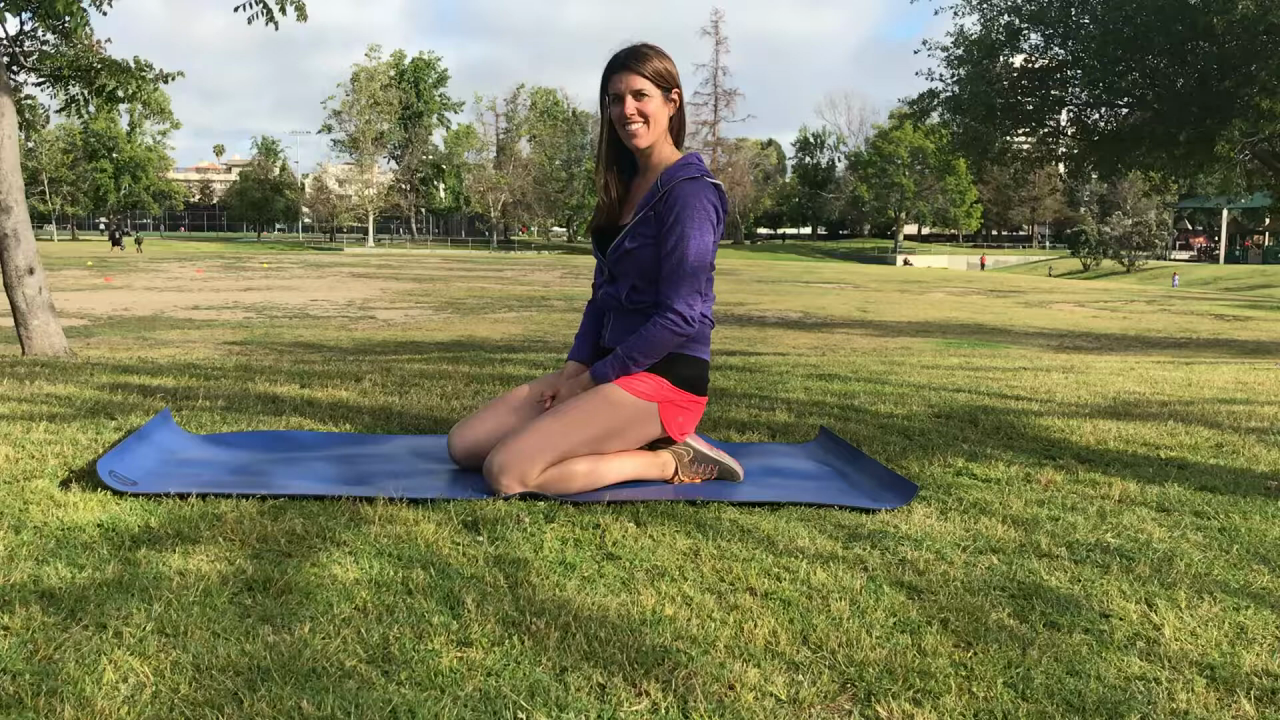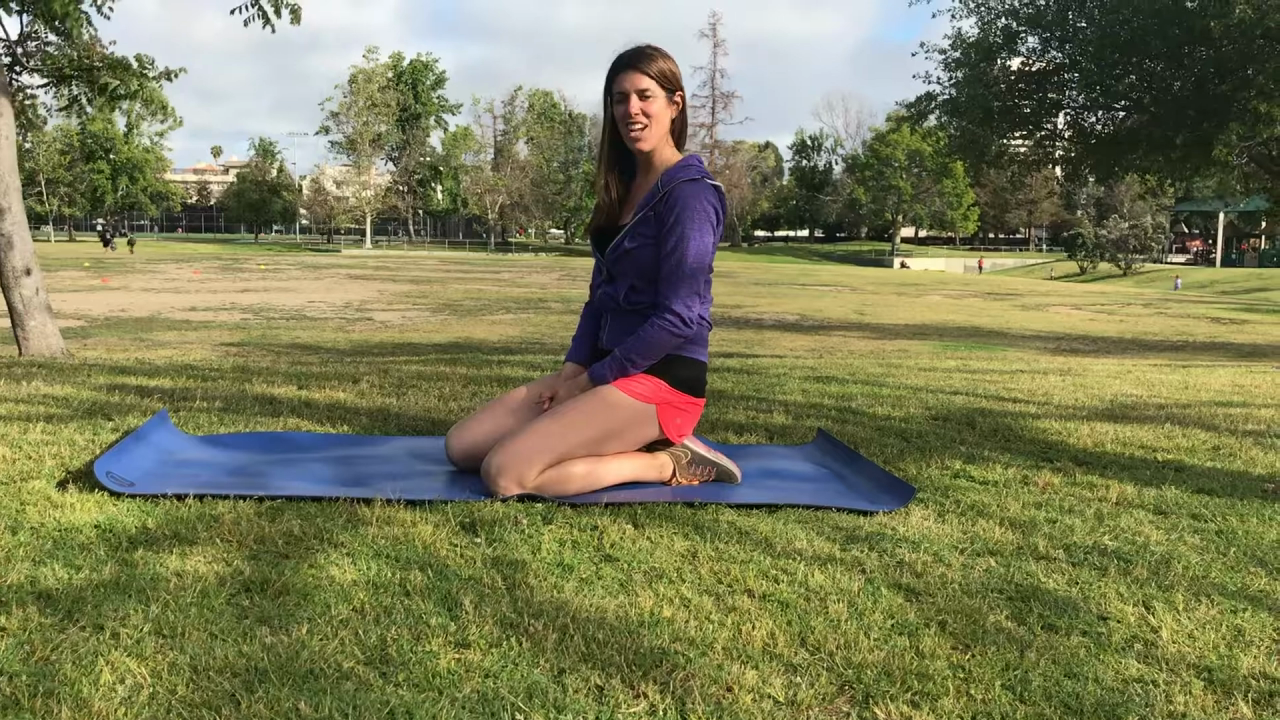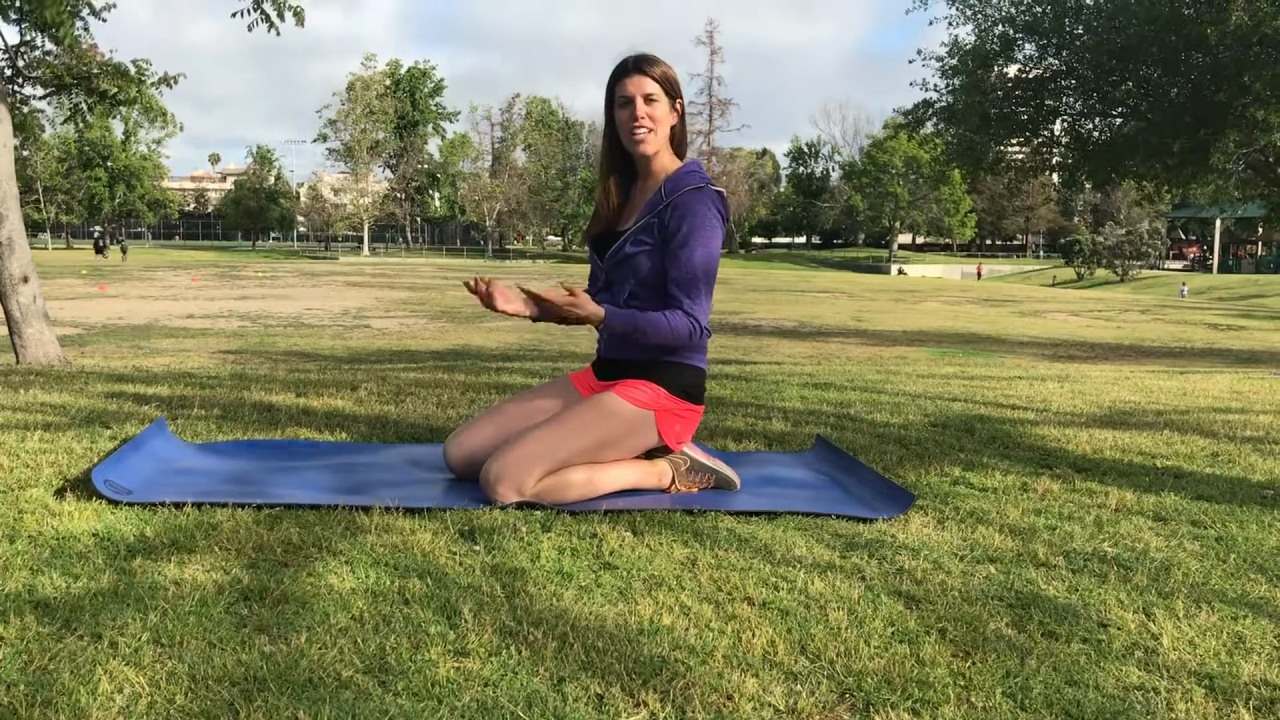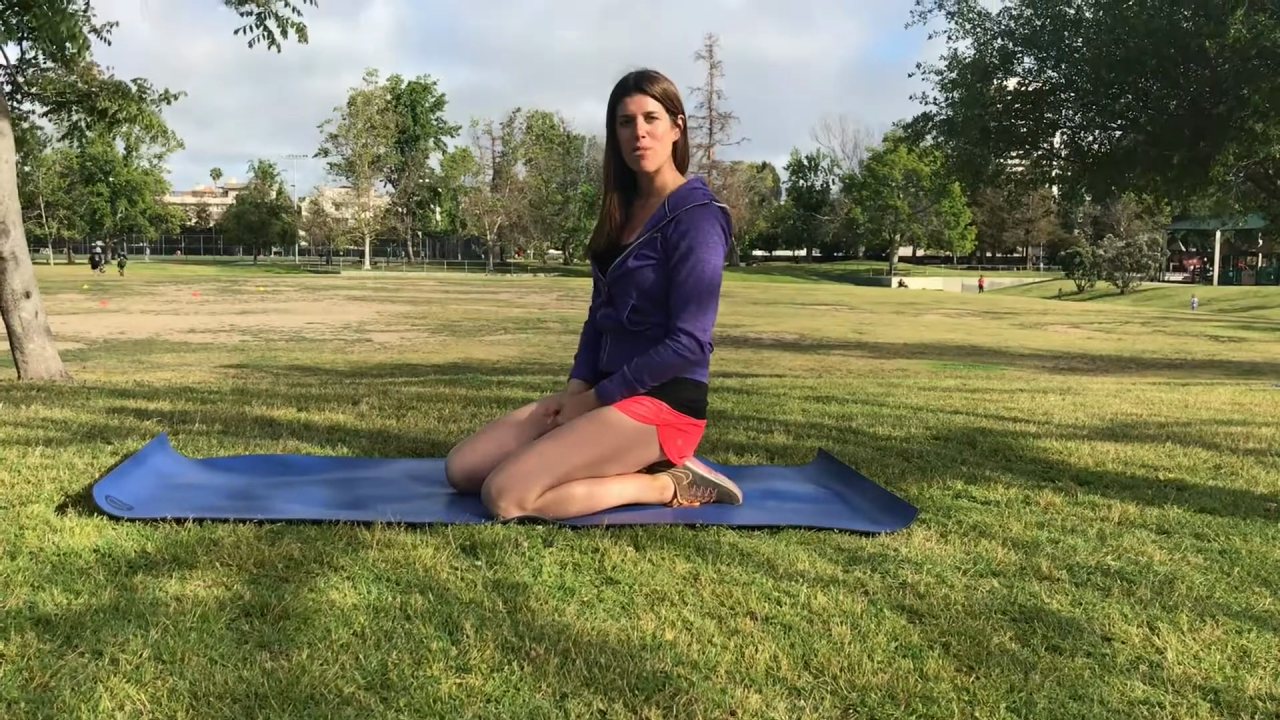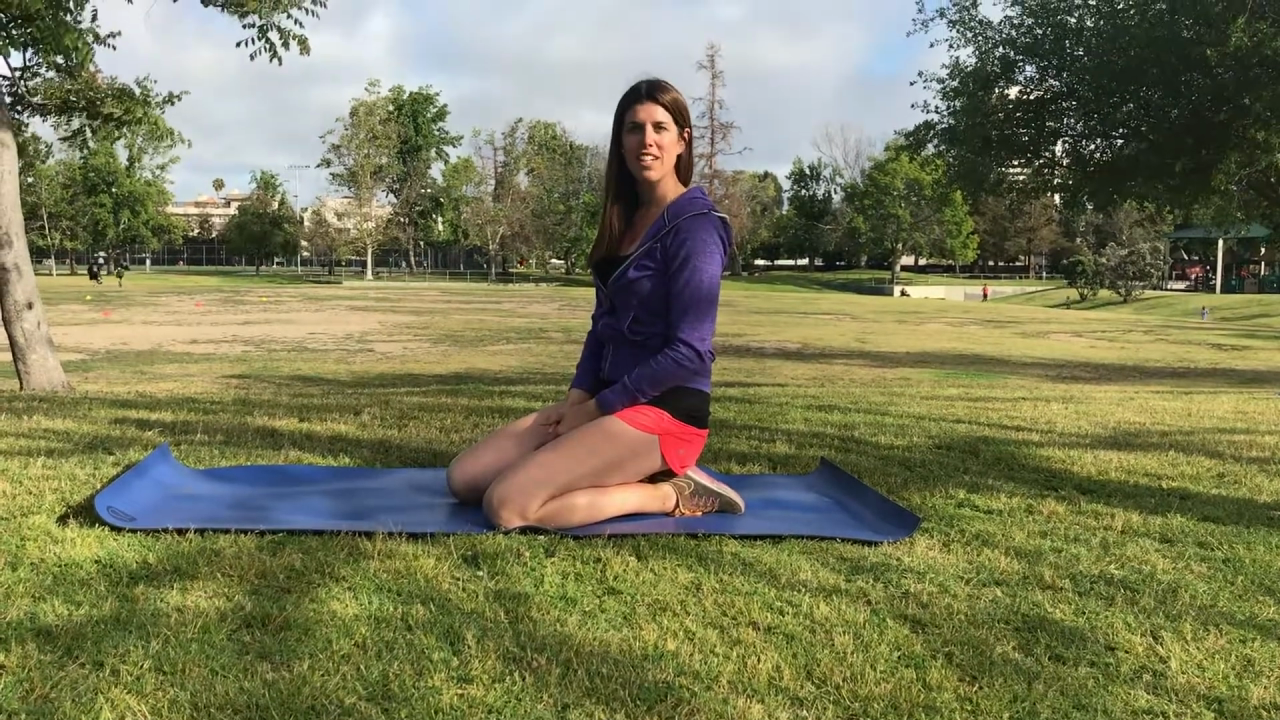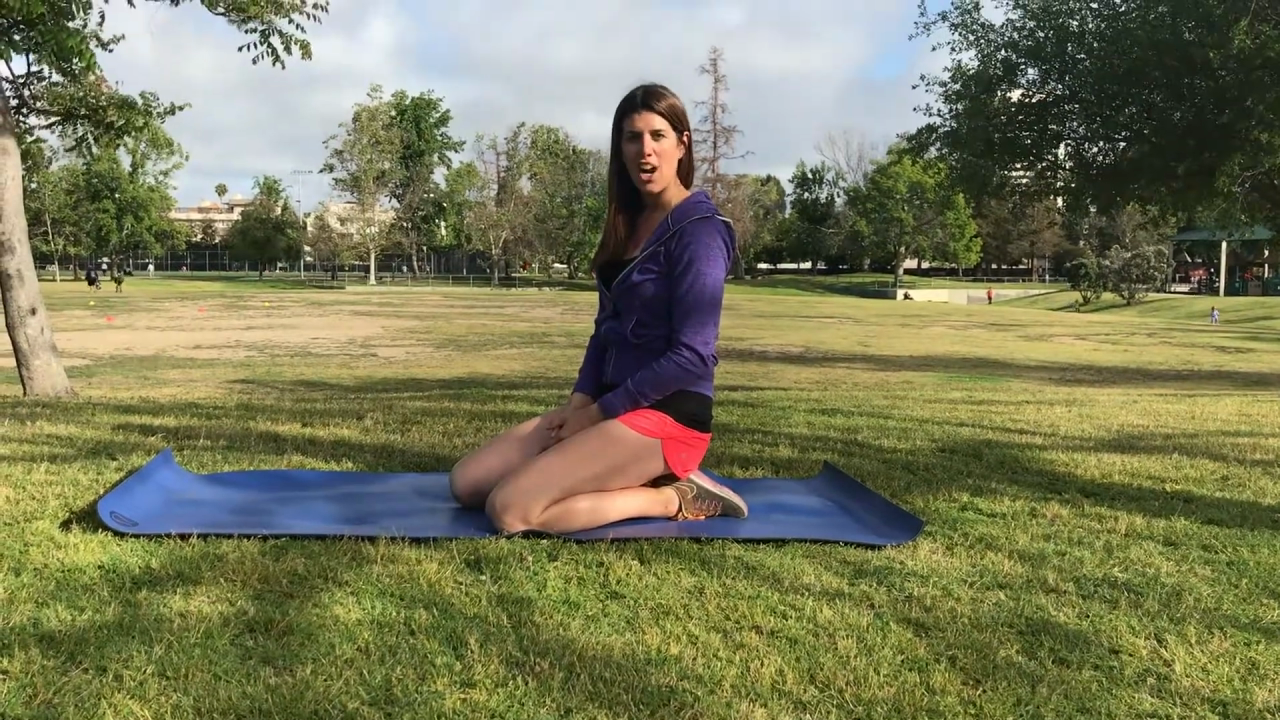
dt=0.5s
person 1, frame 1
left shoulder: (689, 191)
right shoulder: (624, 185)
left elbow: (680, 317)
left wrist: (592, 379)
right wrist: (575, 367)
left hip: (665, 378)
right hip: (609, 366)
left knee: (507, 471)
right knee: (464, 445)
left ankle: (670, 462)
right ankle: (640, 442)
person 1, frame 2
left shoulder: (689, 193)
right shoulder: (623, 187)
left elbow: (680, 318)
left wrist: (590, 382)
right wrist: (573, 369)
left hip: (663, 379)
right hip: (610, 368)
left knee: (504, 473)
right knee: (462, 446)
left ankle: (668, 462)
right ankle: (642, 444)
person 1, frame 3
left shoulder: (692, 201)
right shoulder: (620, 193)
left elbow: (689, 322)
left wrist: (597, 316)
right wrist: (530, 304)
left hip: (663, 386)
right hip: (606, 373)
left knee: (502, 480)
right knee: (460, 452)
left ankle: (666, 471)
right ankle: (639, 451)
person 1, frame 4
left shoulder: (696, 217)
right shoulder: (622, 208)
left elbow: (690, 341)
left wrist: (597, 398)
right wrist: (577, 386)
left hip: (663, 401)
right hip: (608, 389)
left knee: (505, 495)
right knee: (461, 467)
left ankle: (668, 484)
right ankle: (641, 466)
person 1, frame 5
left shoulder: (694, 227)
right shoulder: (624, 218)
left elbow: (688, 352)
left wrist: (596, 408)
right wrist: (576, 397)
left hip: (665, 411)
right hip: (609, 399)
left knee: (507, 505)
right knee: (463, 477)
left ankle: (670, 494)
right ankle: (644, 476)
person 1, frame 6
left shoulder: (699, 231)
right shoulder: (628, 222)
left elbow: (692, 356)
left wrist: (598, 412)
right wrist: (578, 400)
left hip: (667, 414)
right hip: (613, 402)
left knee: (509, 510)
right knee: (466, 481)
left ankle: (672, 498)
right ankle: (646, 479)
